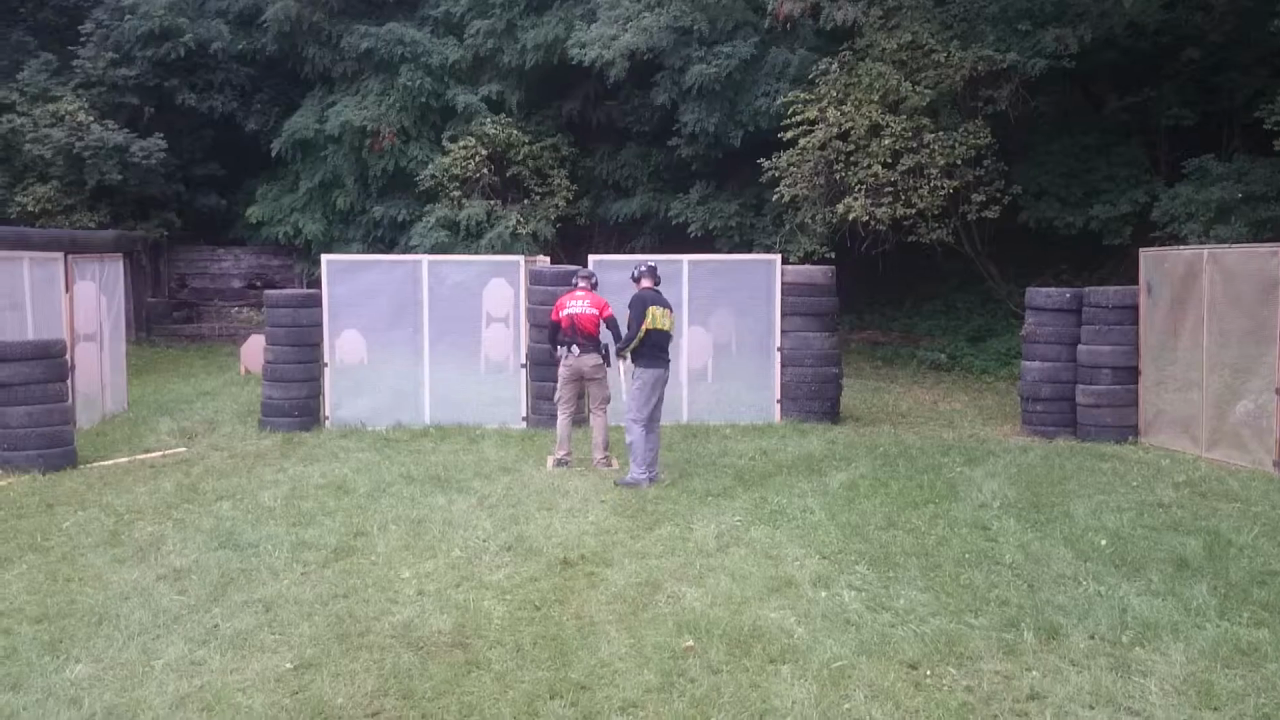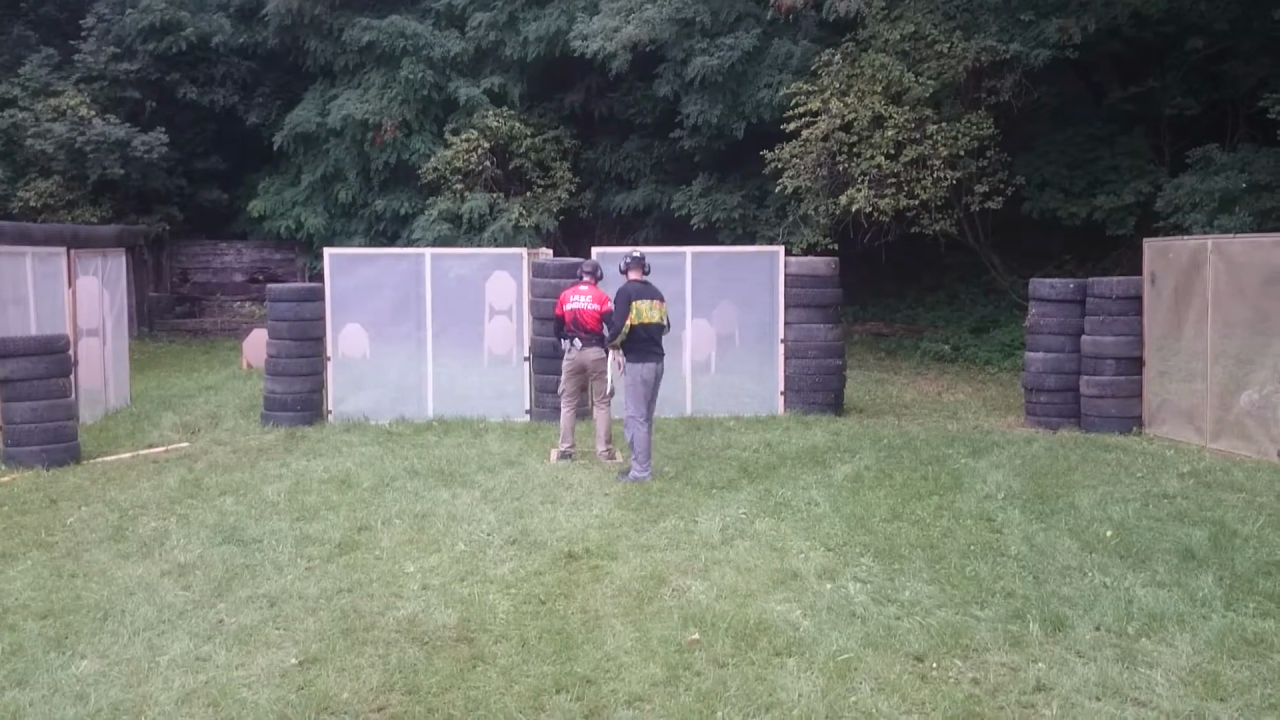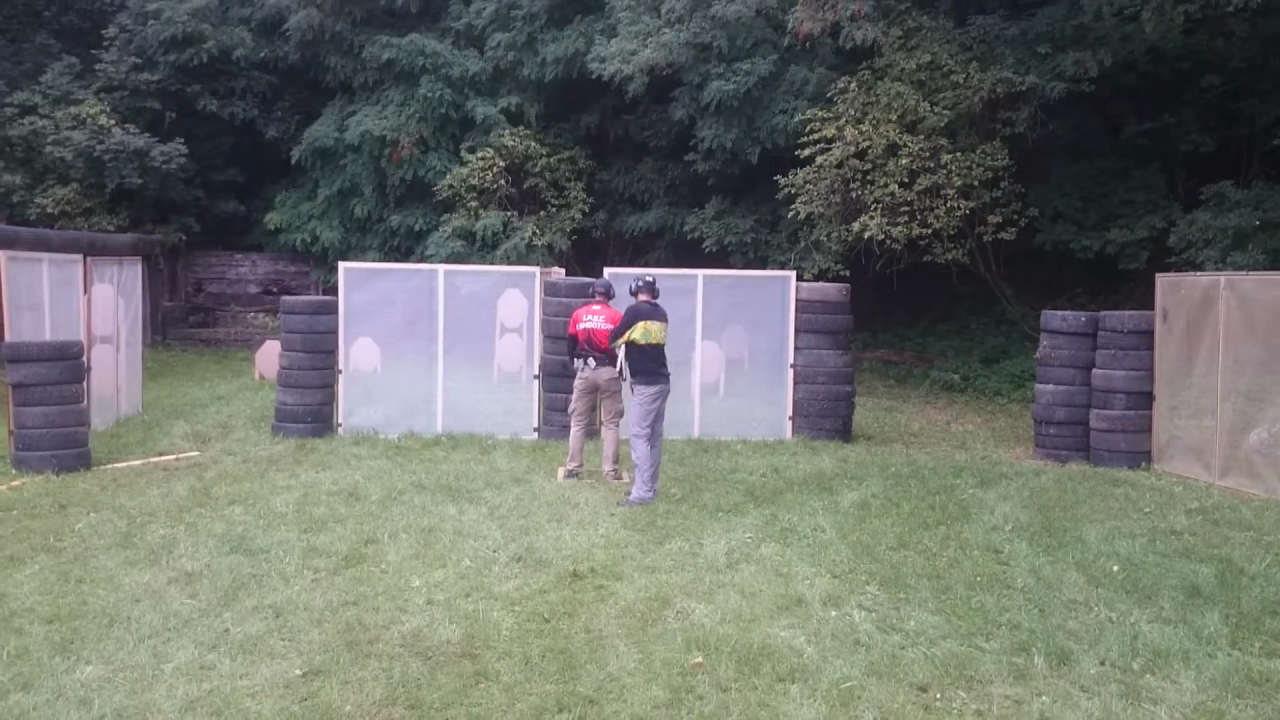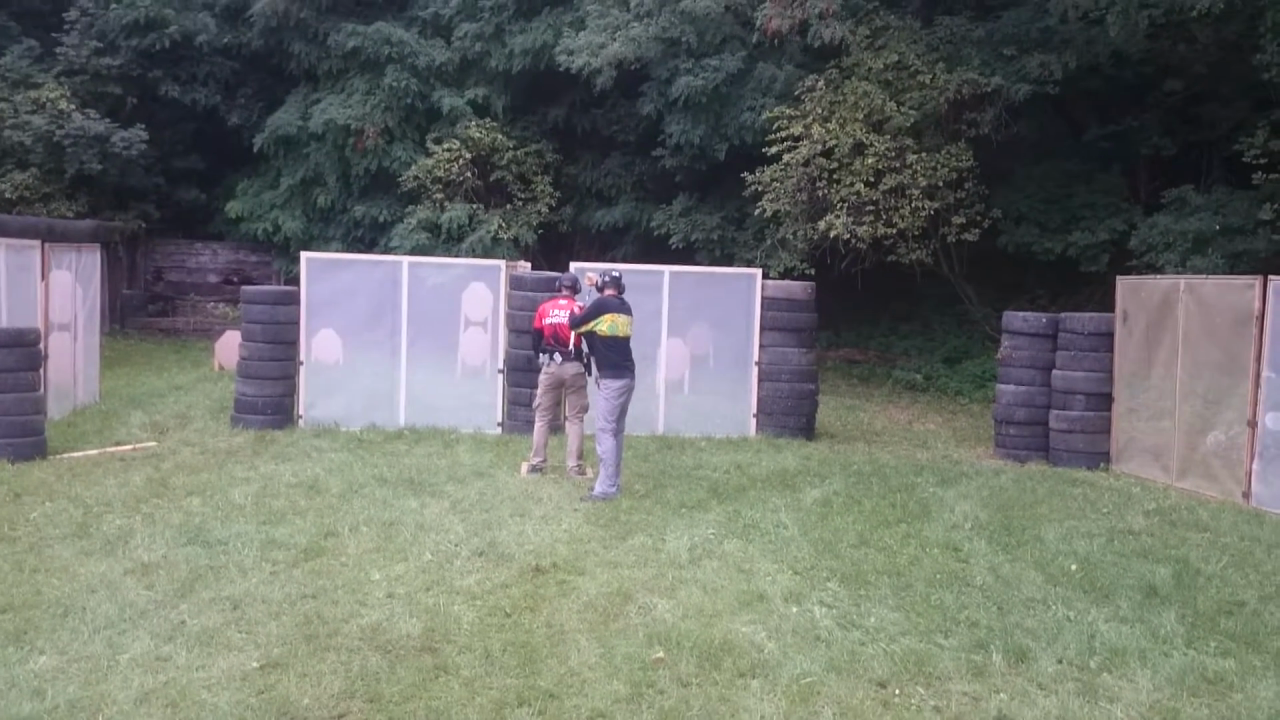
dt=1s
person 1, frame 1
left shoulder: (640, 298)
right shoulder: (665, 302)
left elbow: (636, 332)
right elbow: (668, 335)
left wrist: (621, 350)
left hip: (646, 367)
right hip: (662, 366)
left knee: (635, 420)
right knee: (652, 422)
left ankle: (638, 474)
right ankle: (650, 472)
person 1, frame 2
left shoulder: (626, 291)
right shoulder: (656, 293)
left elbow: (620, 327)
right elbow: (665, 326)
left wrist: (612, 344)
left hip: (637, 361)
right hip: (656, 360)
left knee: (635, 417)
right knee: (646, 416)
left ankle: (640, 471)
right ankle: (641, 465)
person 1, frame 3
left shoulder: (635, 311)
right shoulder: (660, 312)
left elbow: (614, 340)
left wrist: (625, 340)
left hip: (646, 383)
right hip: (661, 381)
left knee: (639, 436)
right knee: (654, 436)
left ankle: (642, 493)
right ankle: (649, 487)
person 1, frame 4
left shoulder: (602, 303)
right shoulder: (625, 307)
left elbow: (574, 325)
left wrist: (576, 312)
right wrist: (593, 304)
left hip: (612, 378)
right hip: (626, 376)
left knee: (605, 431)
right knee: (616, 431)
left ankle: (606, 489)
right ankle: (612, 483)
person 2, frame 1
left shoulder: (562, 302)
right shoulder: (599, 301)
left elbow: (552, 335)
right elbow: (615, 330)
left wrist: (559, 356)
left hip: (569, 359)
right hip: (593, 359)
left knee: (565, 411)
right knee: (598, 410)
left ankle: (562, 457)
right ankle: (601, 458)
person 2, frame 2
left shoulder: (565, 296)
right shoulder: (601, 296)
left elbow: (557, 327)
left hip: (572, 352)
right hip: (596, 352)
left knee: (568, 403)
right knee: (602, 403)
left ankle: (565, 450)
right ankle: (605, 450)
person 2, frame 3
left shoulder: (578, 314)
right shoulder: (615, 316)
left elbow: (571, 344)
left hip: (585, 371)
right hip: (609, 372)
left knee: (578, 422)
right knee: (611, 423)
left ankle: (573, 468)
right ankle: (611, 470)
person 2, frame 4
left shoulder: (544, 308)
right shoulder: (580, 309)
left elbow: (536, 338)
left hip: (550, 366)
right hip: (574, 367)
left knee: (542, 417)
right knee: (575, 418)
left ankle: (536, 463)
right ankle: (575, 466)
